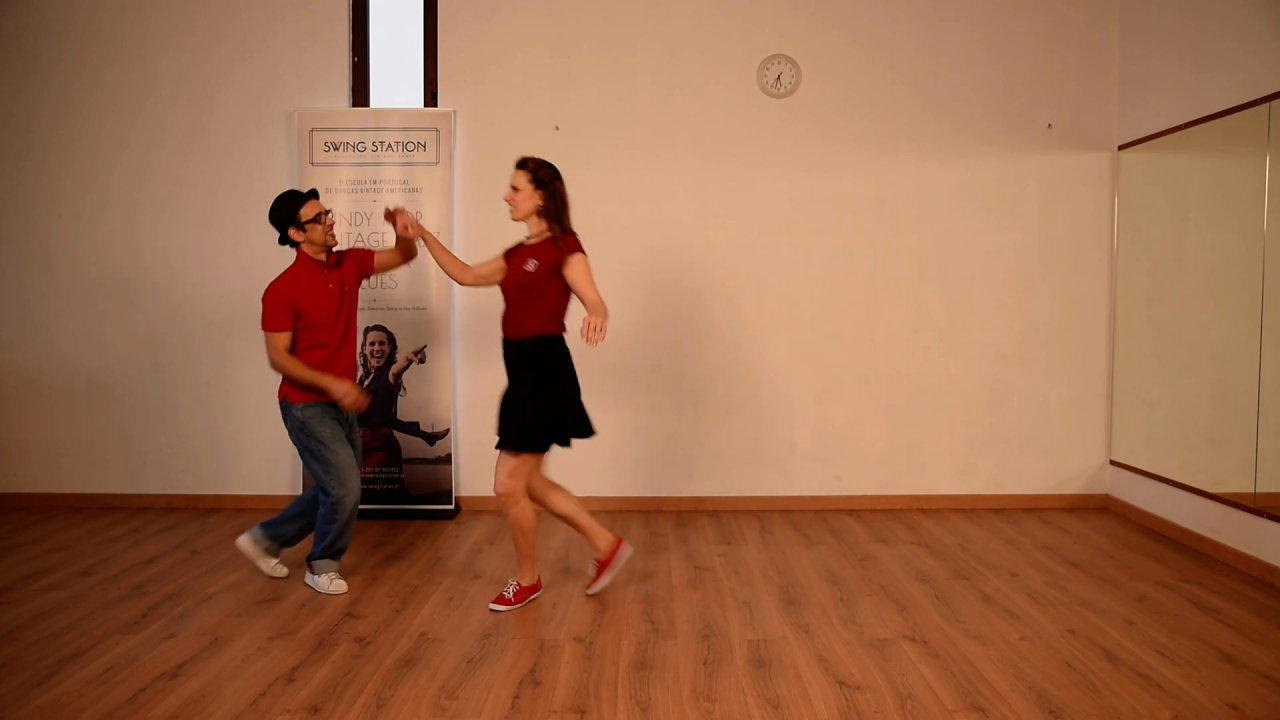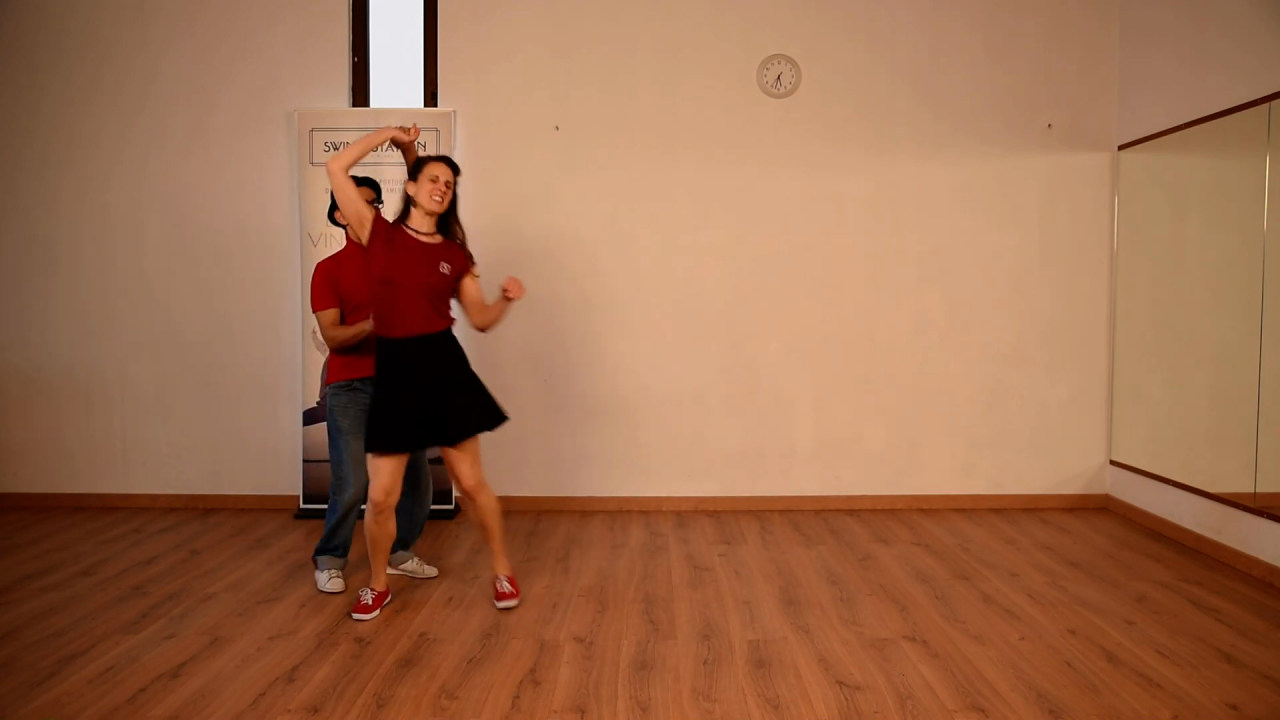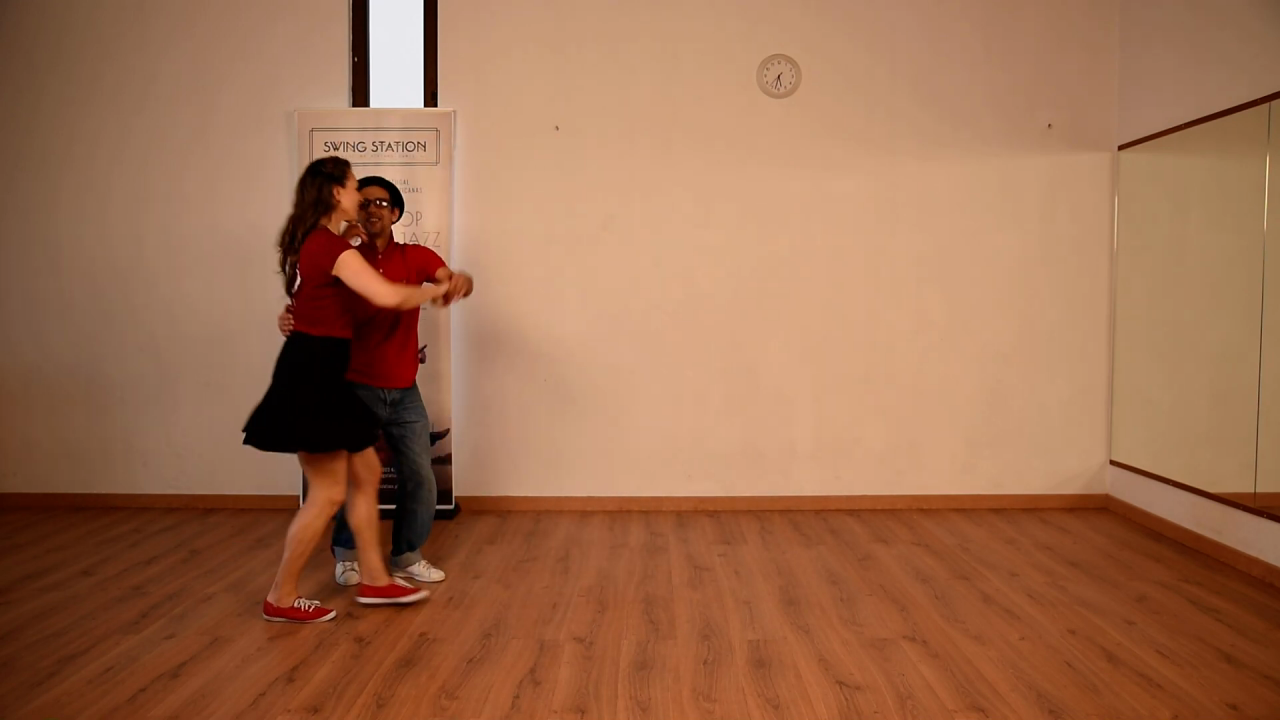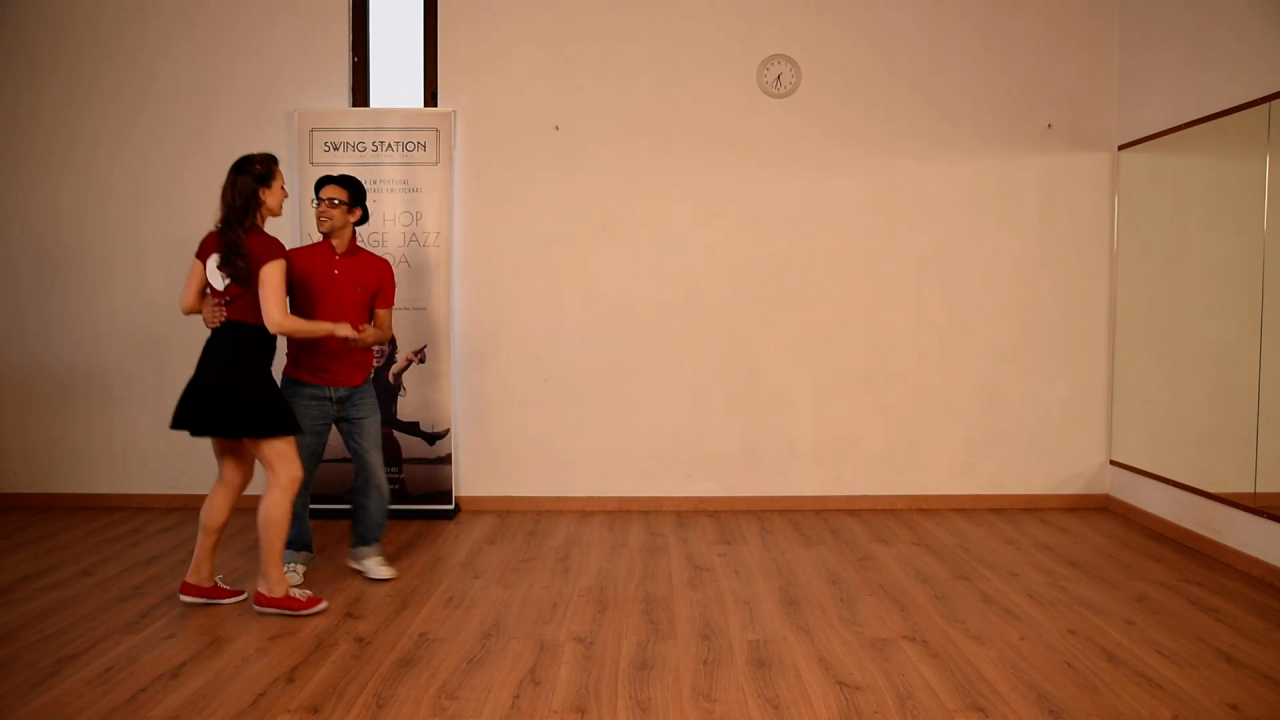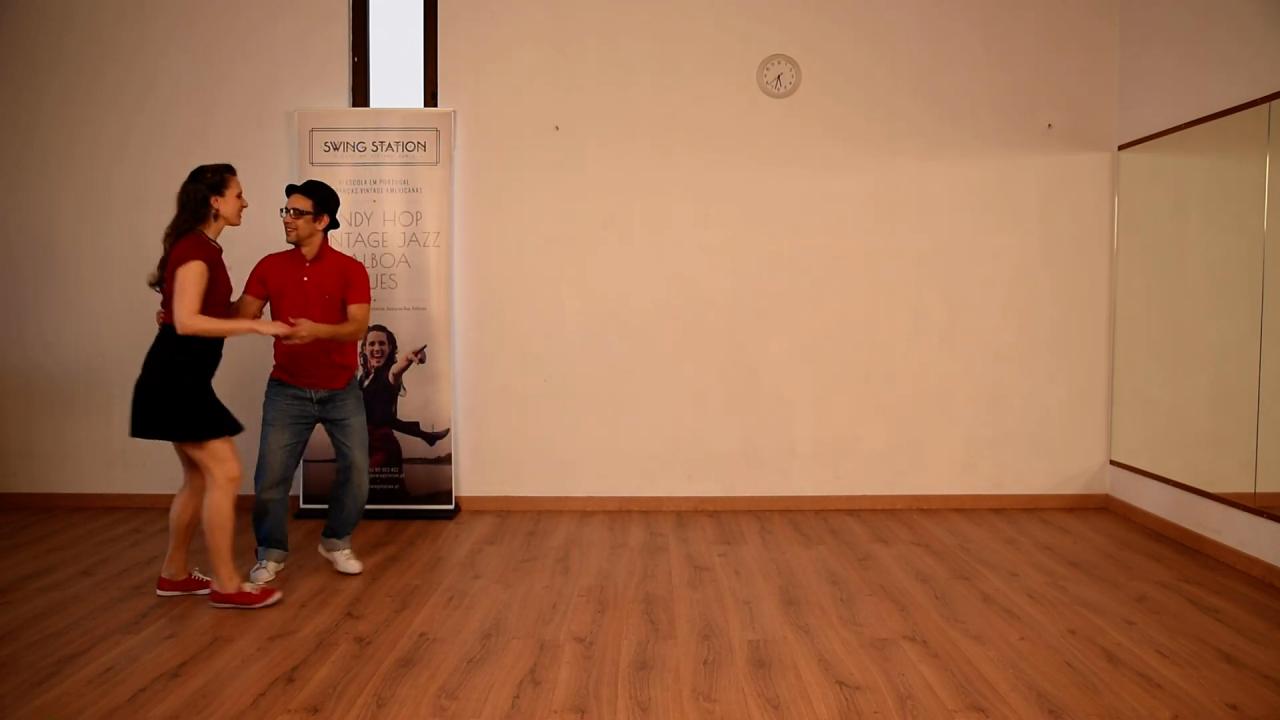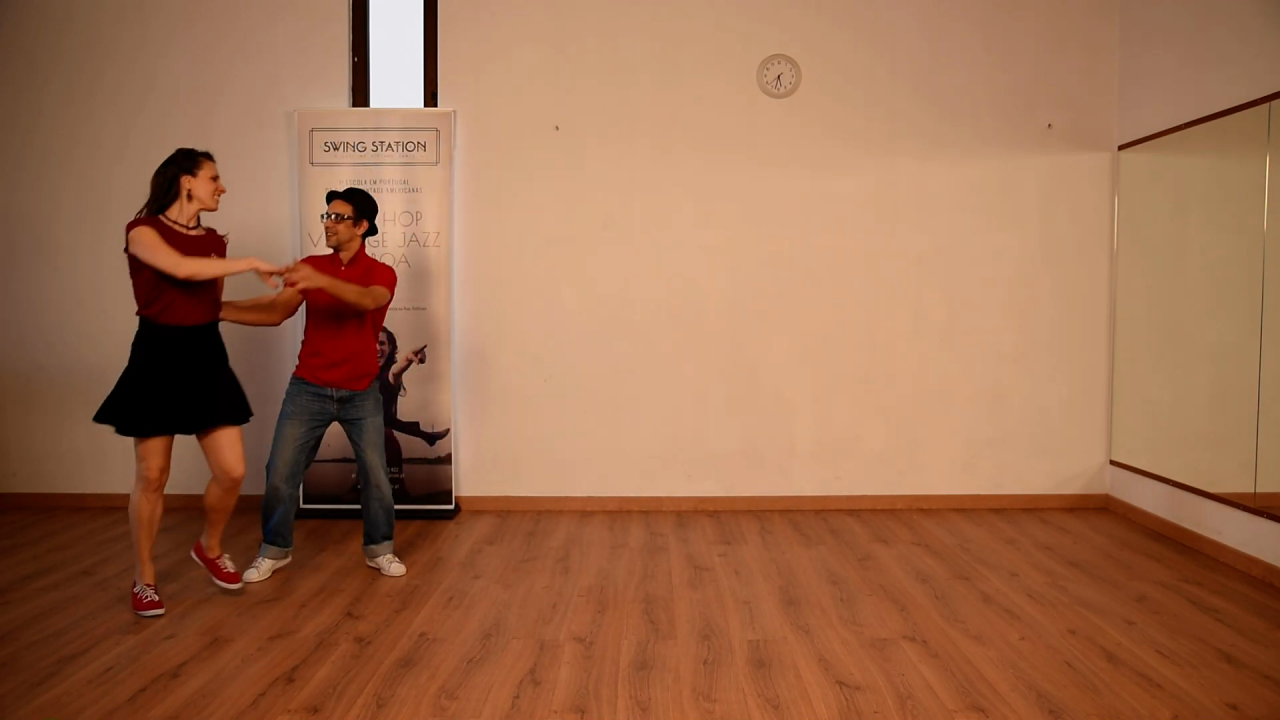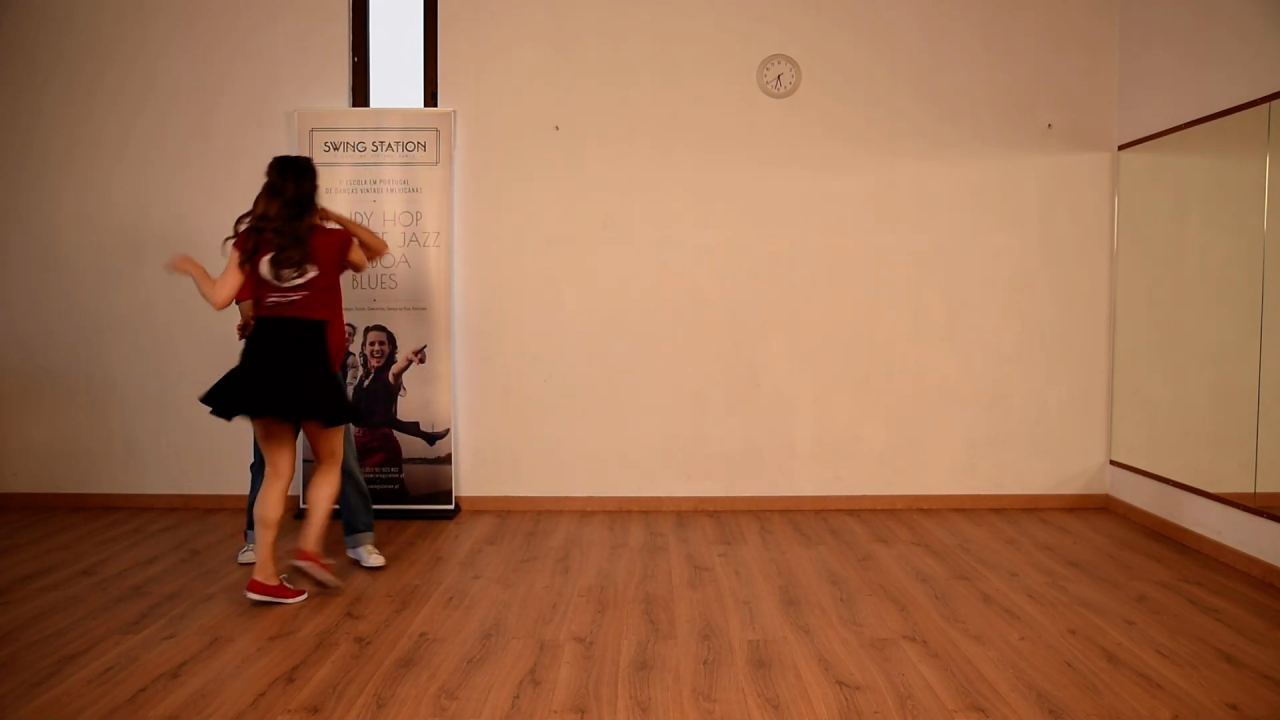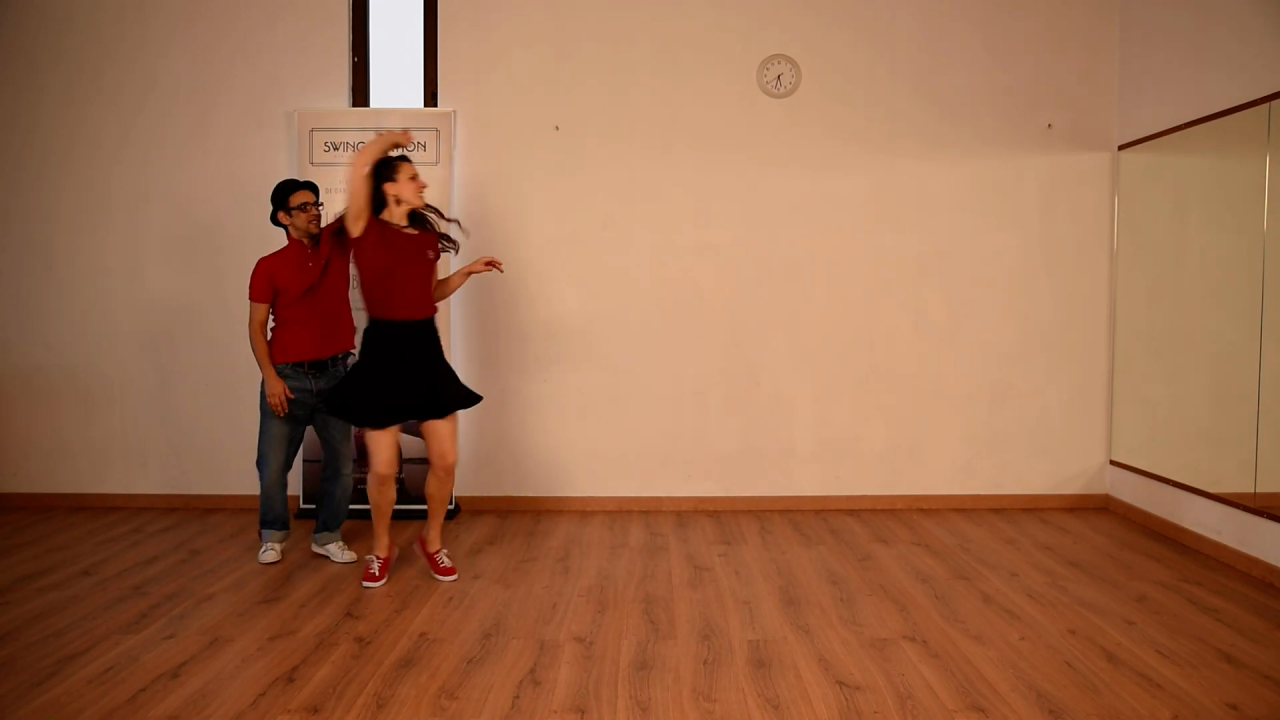
dt=0.5s
person 1, frame 1
left shoulder: (562, 247)
right shoulder: (517, 254)
left elbow: (596, 305)
right elbow: (465, 275)
left wrist: (596, 321)
right wrist: (424, 234)
left hip: (543, 372)
right hip: (522, 373)
left knee: (511, 488)
right knee: (531, 485)
left ankle: (527, 578)
right ankle: (606, 545)
person 1, frame 2
left shoulder: (455, 255)
right shoulder: (378, 234)
left elbow: (482, 320)
right elbow: (335, 171)
left wrist: (506, 297)
right wrist: (386, 135)
left hip: (444, 368)
right hip: (394, 372)
left knee: (471, 483)
right knee: (381, 496)
left ankle: (504, 571)
right ankle: (377, 584)
person 1, frame 3
left shoulder: (309, 243)
right shoulder: (333, 247)
right elbow: (389, 296)
right wrist: (429, 292)
left hip: (313, 371)
right hip: (311, 375)
left knee: (366, 474)
right knee: (328, 495)
left ankle: (375, 578)
right ankle: (281, 597)
person 1, frame 4
left shoulder: (213, 241)
right shoulder: (268, 248)
left elbow: (189, 304)
right elbow: (277, 322)
right wrist: (332, 328)
left hip: (218, 362)
right hip: (244, 367)
left knee: (233, 476)
right knee: (286, 474)
left ankle: (198, 578)
right ankle: (272, 588)
person 1, frame 5
left shoulder: (202, 249)
right shoulder: (194, 249)
right elbow: (186, 322)
left wrist: (251, 323)
right wrist: (256, 326)
left hip: (186, 374)
right hip: (174, 375)
left knee: (201, 477)
right knee: (225, 472)
left ankle: (174, 573)
right ankle: (227, 580)
person 1, frame 6
left shoulder: (214, 240)
right shoulder: (143, 230)
right elbow: (180, 268)
right wrist: (251, 263)
left hip: (208, 358)
right hip: (158, 358)
left knee: (232, 470)
right knee: (151, 478)
left ankle: (210, 547)
right ankle: (144, 577)
person 1, frame 7
left shoulder: (251, 236)
right shoulder: (331, 238)
left elbow: (219, 298)
right elbow: (376, 251)
left wrist: (193, 269)
right wrist: (334, 219)
left hip: (265, 359)
right hip: (309, 359)
left knee: (277, 472)
right knee: (328, 465)
left ankle: (264, 575)
right ankle: (309, 547)
person 1, frame 8
left shoulder: (426, 236)
right shoulder: (364, 228)
right elbow: (360, 167)
left wrist: (469, 269)
right wrist: (387, 141)
left hip: (425, 353)
right hip: (382, 353)
left knee: (445, 460)
right knee: (383, 467)
left ankle: (432, 541)
right ankle: (381, 548)
person 2, frame 1
left shoulder: (351, 263)
right shoulder: (283, 290)
left elbow: (402, 258)
right elbow: (278, 358)
left wrist: (403, 231)
right wrist: (332, 384)
left hip: (340, 403)
right hip: (308, 406)
left knee: (336, 489)
right knee: (344, 489)
left ankle: (262, 540)
right ankle: (322, 565)
person 2, frame 2
right shoulder: (328, 270)
right elbow: (331, 335)
left wrist: (410, 154)
right wrist: (370, 325)
right hip: (348, 389)
left knee: (416, 477)
right knee: (351, 484)
left ankle: (399, 554)
right ankle: (329, 561)
person 2, frame 3
left shoulder: (416, 257)
left elbow: (456, 282)
left wrist: (460, 283)
right wrist: (290, 320)
left hip: (404, 392)
right hip: (356, 389)
left knee: (419, 475)
left ankle: (407, 556)
right ankle: (347, 557)
person 2, frame 4
left shoulder: (378, 268)
right shoulder: (295, 260)
left elbow: (384, 327)
left wrist: (373, 335)
right wrist: (219, 313)
left hip: (357, 390)
right hip: (304, 388)
left knee: (372, 472)
right knee: (296, 477)
left ankle: (365, 550)
right ankle: (295, 556)
person 2, frame 5
left shoulder: (351, 270)
right shoulder: (270, 267)
left elbow: (358, 328)
right elbow: (242, 317)
left wrist: (316, 330)
left hip: (340, 391)
right hip: (287, 391)
left knee: (355, 471)
right knee: (272, 476)
left ankle: (336, 540)
right ankle: (272, 553)
person 2, frame 6
left shoulder: (381, 273)
right shoulder: (311, 266)
left elbow: (370, 301)
right elbow: (276, 311)
left wrist: (322, 281)
right wrist: (218, 310)
left hip: (360, 394)
right hip: (308, 389)
left knee: (375, 475)
right knee: (281, 472)
left ankle: (380, 549)
right ankle: (275, 549)
person 2, frame 7
right shoulder: (253, 278)
right elbow: (249, 319)
right wrist: (246, 326)
left knee: (343, 455)
right knee: (268, 459)
left ankle: (360, 539)
right ankle: (257, 535)
person 2, frame 8
left shoulder: (337, 241)
right shoulder: (268, 266)
right elbow: (257, 326)
right wrist: (270, 376)
left hip: (334, 373)
right hip: (287, 377)
left knee: (341, 462)
right knee: (273, 463)
left ankle: (327, 536)
right ankle: (273, 535)
